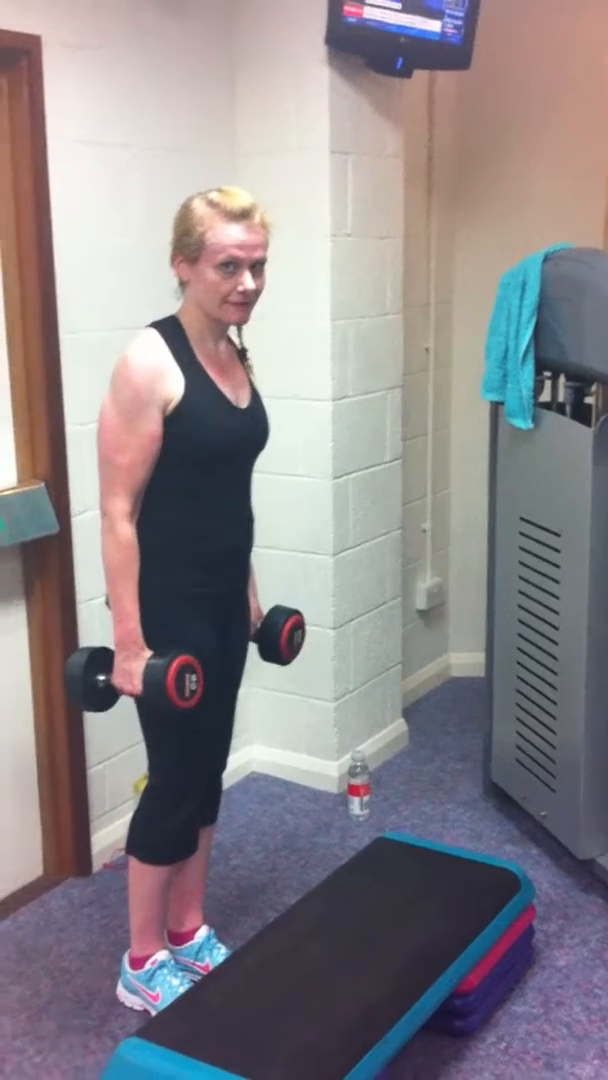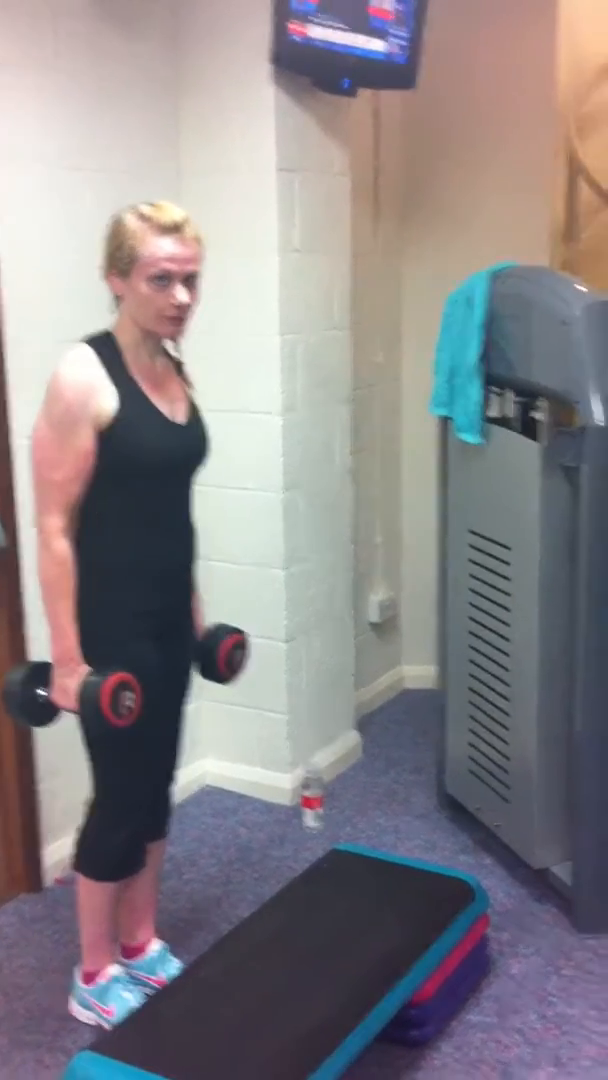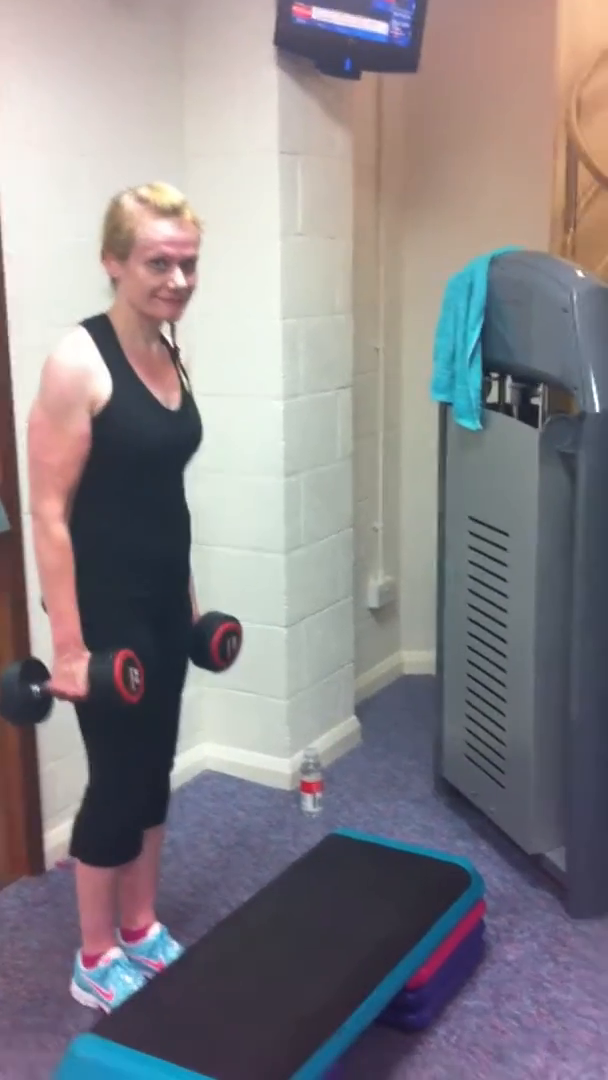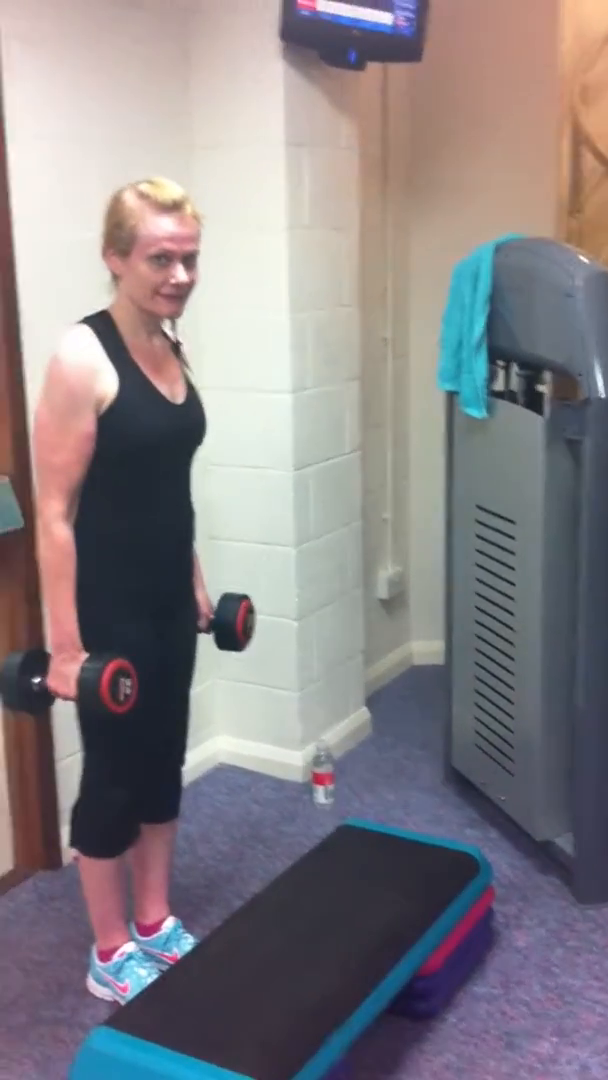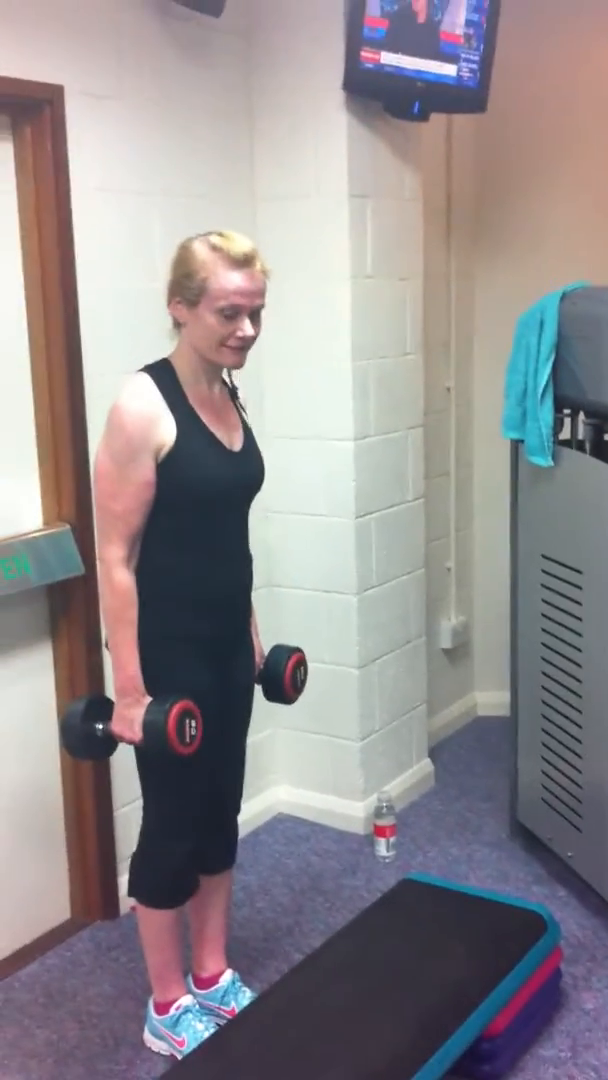
dt=0.7s
person 1, frame 1
left shoulder: (235, 355)
right shoulder: (149, 362)
right elbow: (118, 511)
left wrist: (249, 592)
right wrist: (129, 639)
left hip: (221, 600)
right hip: (167, 606)
left knee: (208, 770)
right knee: (174, 777)
left ankle: (190, 934)
right ankle: (142, 963)
person 1, frame 2
left shoulder: (173, 370)
right shoulder: (83, 377)
right elbow: (54, 527)
left wrist: (195, 606)
right wrist: (67, 656)
left hip: (168, 615)
right hip: (111, 622)
left knee: (155, 784)
right knee: (121, 793)
left ankle: (142, 947)
right ankle: (95, 977)
person 1, frame 3
left shoulder: (169, 356)
right shoulder: (78, 362)
right elbow: (49, 513)
right wrist: (67, 642)
left hip: (164, 601)
right hip: (107, 609)
left knee: (153, 770)
right knee: (117, 779)
left ankle: (141, 932)
right ankle: (94, 961)
person 1, frame 4
left shoulder: (170, 349)
right shoulder: (82, 359)
right elbow: (54, 512)
left wrist: (196, 582)
right wrist: (64, 642)
left hip: (167, 599)
right hip: (108, 606)
left knee: (162, 762)
right knee: (114, 774)
left ankle: (155, 925)
right ankle: (110, 954)
person 1, frame 5
left shoulder: (230, 396)
right shoulder: (143, 406)
right elbow: (115, 558)
left wrist: (252, 634)
right wrist: (128, 687)
left hip: (227, 644)
right hip: (169, 651)
left knee: (219, 811)
right knee: (173, 821)
left ankle: (213, 978)
right ankle: (167, 1007)
